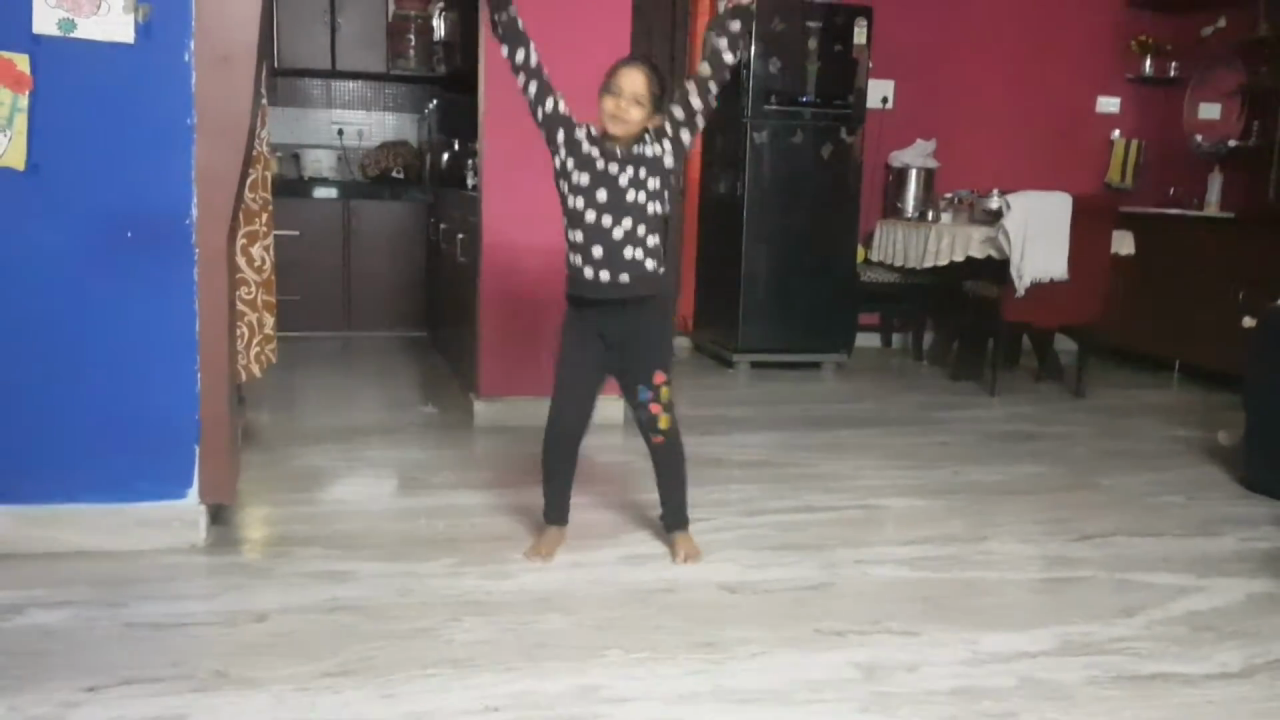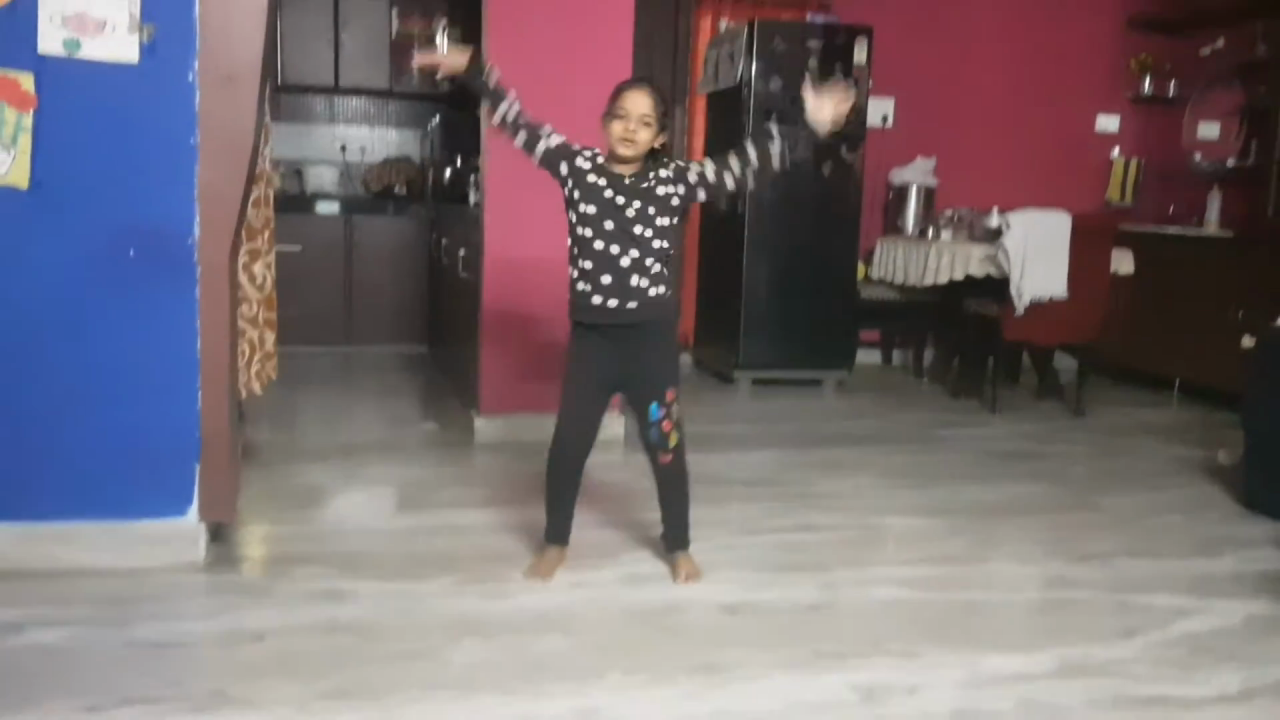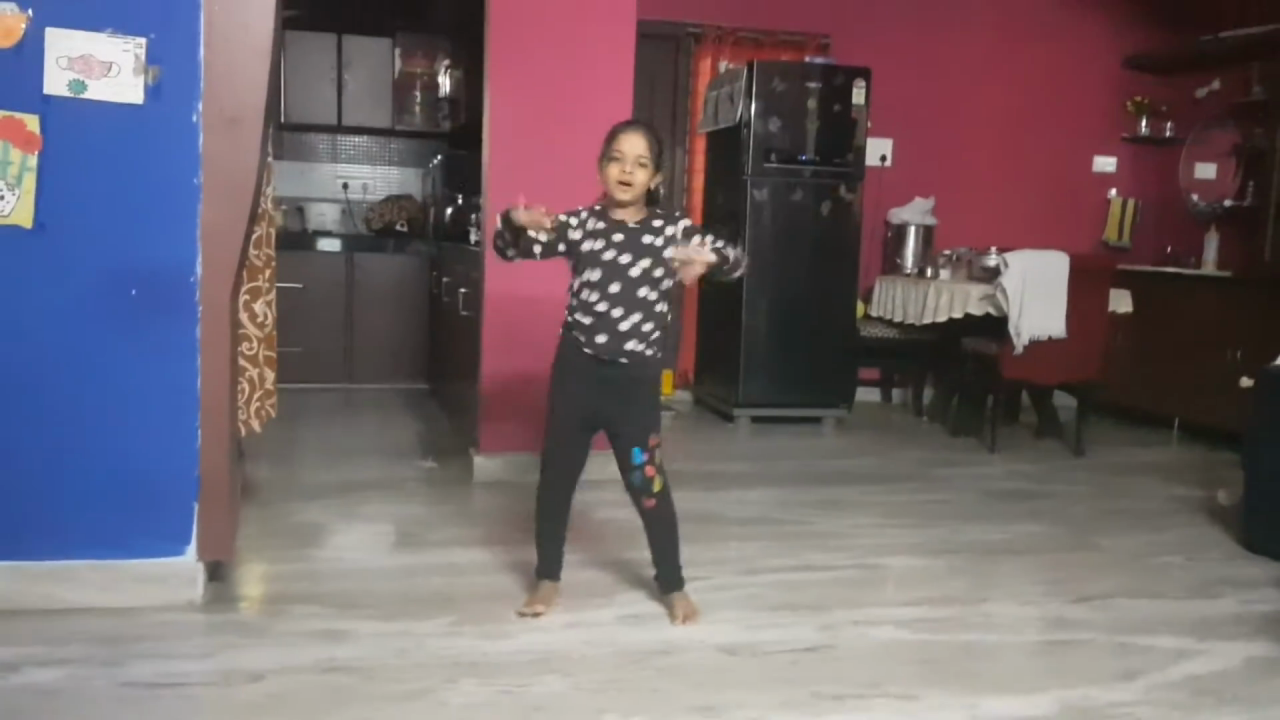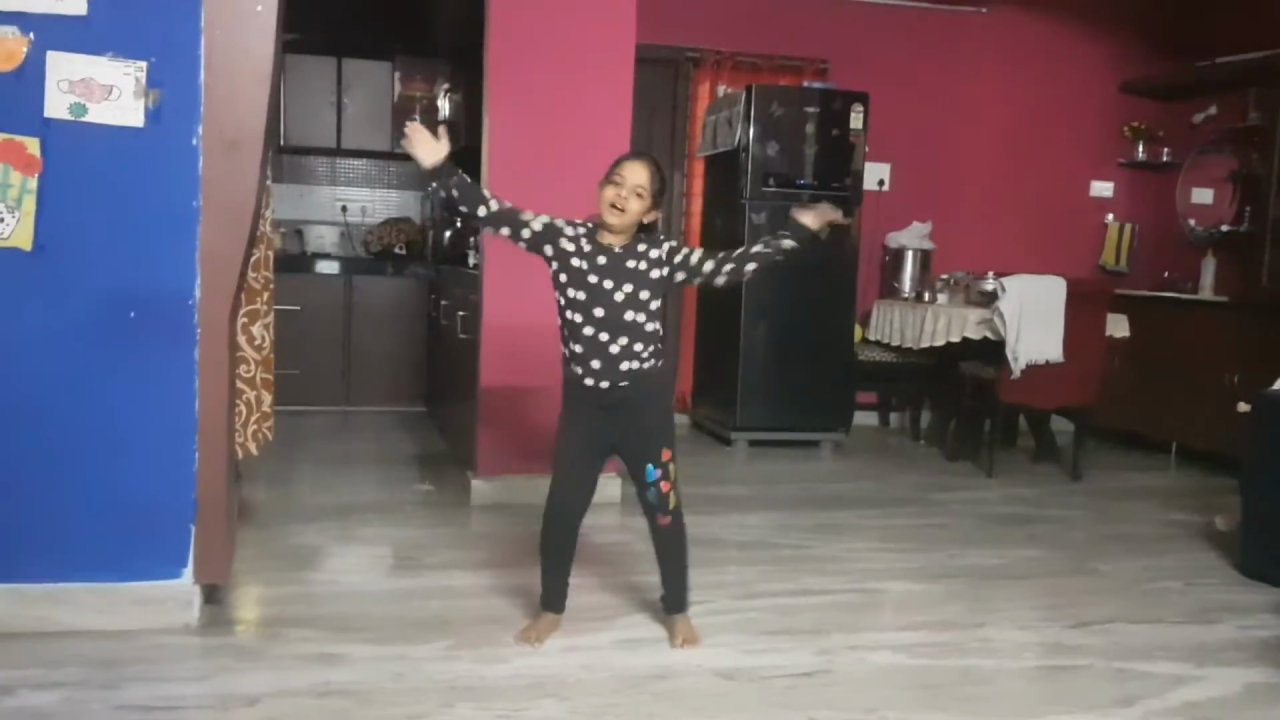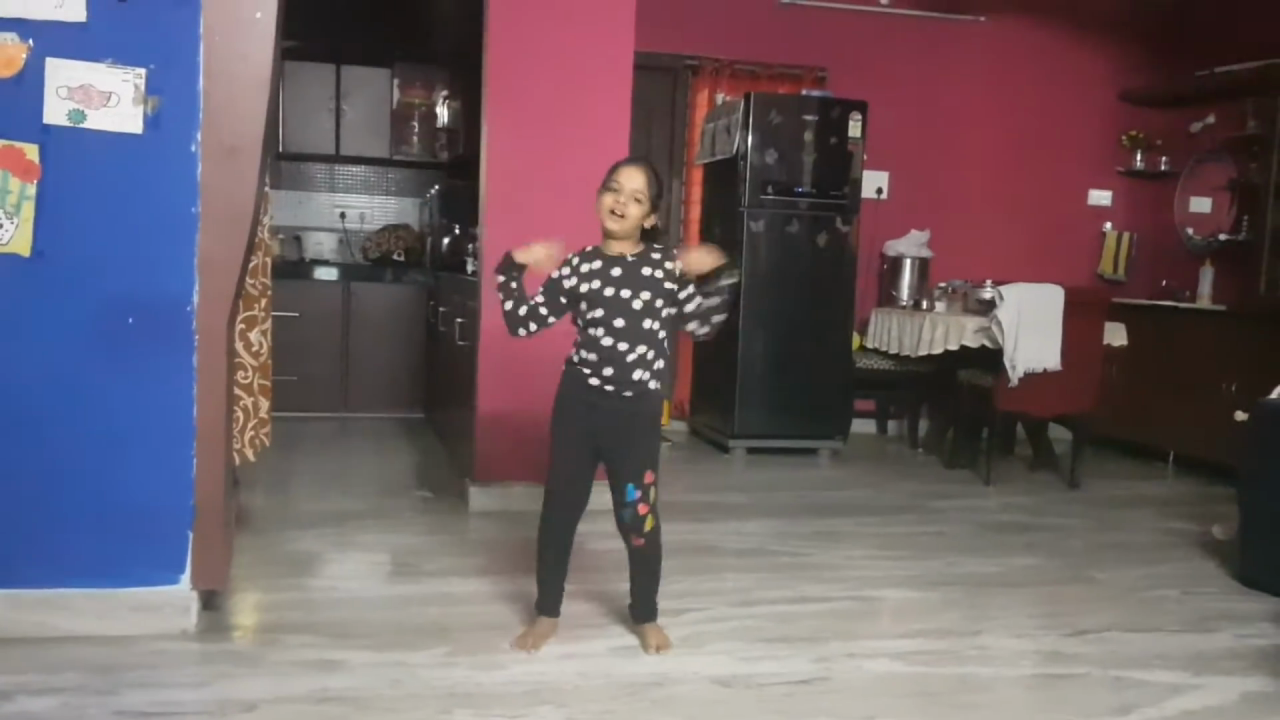
dt=0.2s
person 1, frame 1
left shoulder: (663, 150)
right shoulder: (573, 143)
left elbow: (708, 78)
right elbow: (529, 72)
left hip: (646, 312)
right hip: (587, 314)
left knee: (659, 426)
right knee: (564, 424)
left ankle: (677, 526)
right ankle: (554, 522)
person 1, frame 2
left shoulder: (676, 179)
right shoulder: (579, 163)
left elbow: (747, 164)
right elbow: (518, 124)
left wrist: (806, 120)
right wrist: (472, 67)
left hip: (653, 335)
right hip: (592, 335)
left knee: (666, 444)
right knee: (570, 441)
left ankle: (678, 545)
right ankle: (555, 542)
person 1, frame 3
left shoulder: (672, 230)
right shoulder: (579, 223)
left elbow: (731, 261)
right elbow: (512, 248)
left wrist: (707, 259)
right wrist: (516, 224)
left hip: (633, 382)
right hip: (574, 375)
left knee: (649, 490)
right knee: (555, 481)
left ankle: (673, 586)
right ankle: (547, 579)
person 1, frame 4
left shoulder: (664, 254)
right shoulder: (564, 236)
left elbow: (731, 268)
right elbow: (497, 216)
left wrist: (797, 229)
right wrist: (442, 168)
left hip: (647, 403)
right hip: (585, 401)
left knee: (664, 508)
right knee: (562, 509)
left ankle: (677, 608)
right ankle: (551, 608)
person 1, frame 5
left shoulder: (666, 267)
right shoulder: (572, 264)
left elbow: (704, 326)
right elbow: (520, 324)
left wrist: (714, 273)
right wrist: (514, 269)
left hip: (636, 412)
right hip: (578, 406)
left knee: (641, 523)
right knee: (558, 515)
left ankle: (645, 616)
right ankle: (546, 613)
